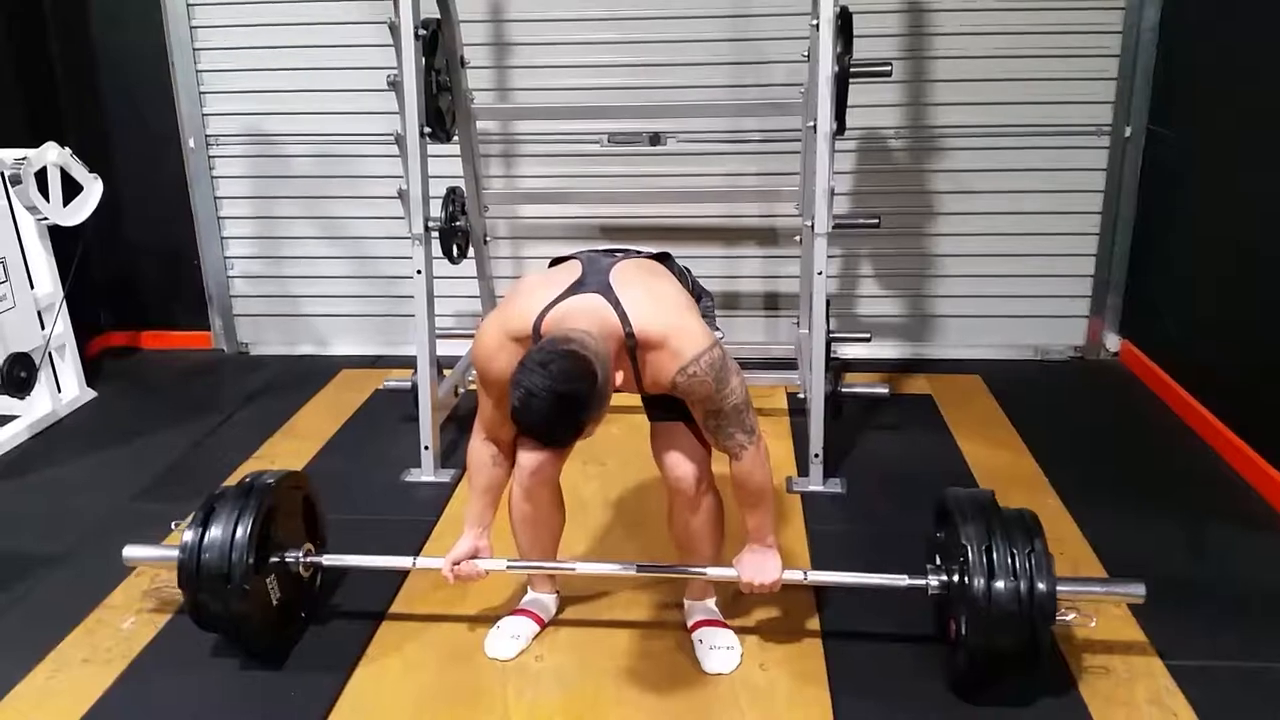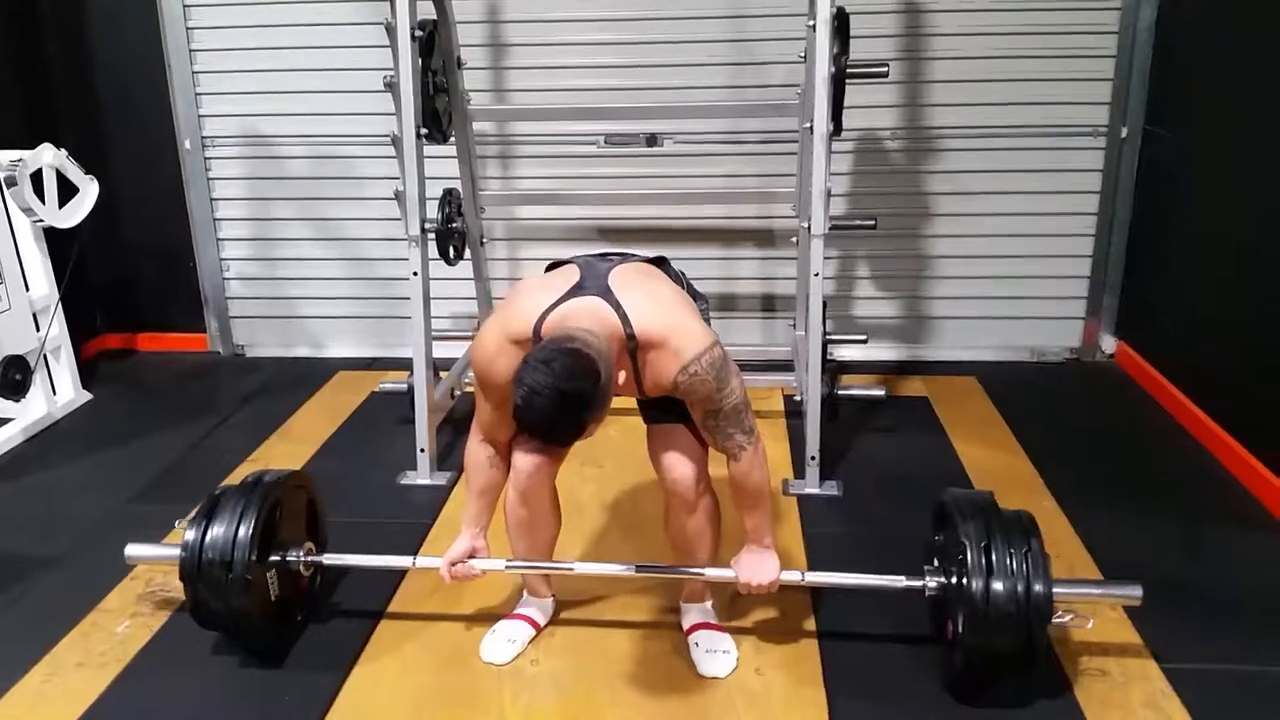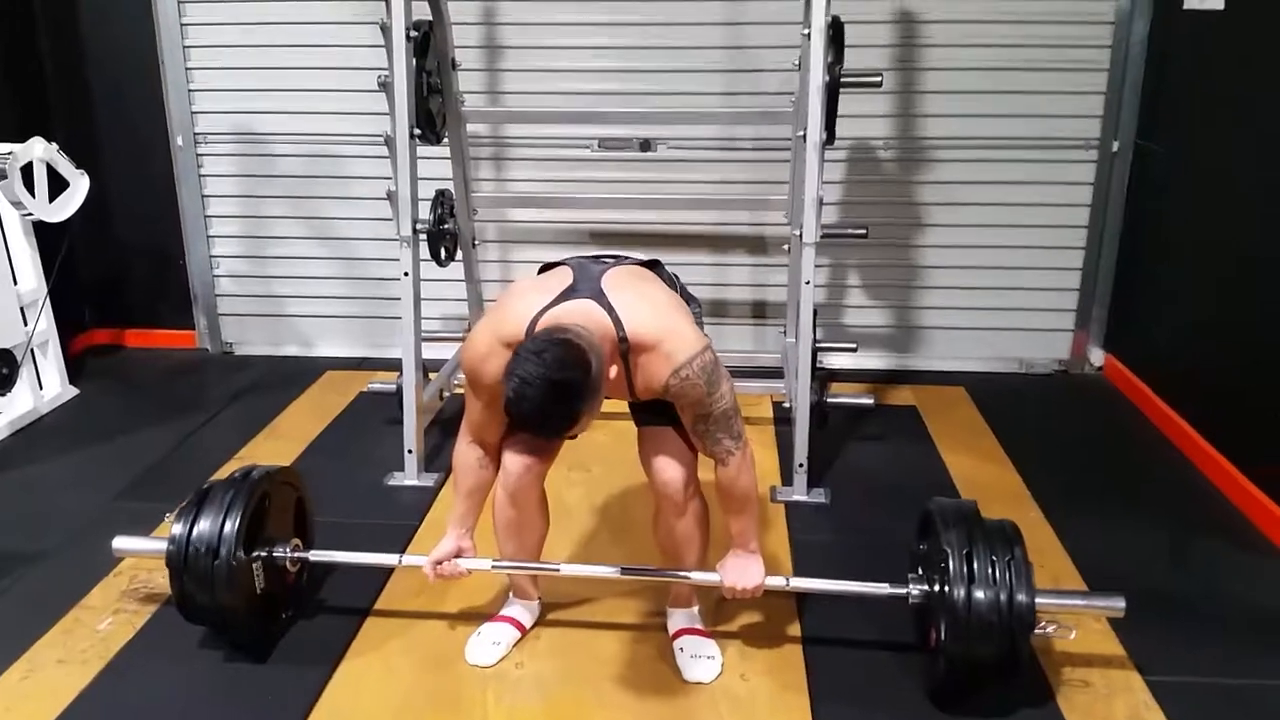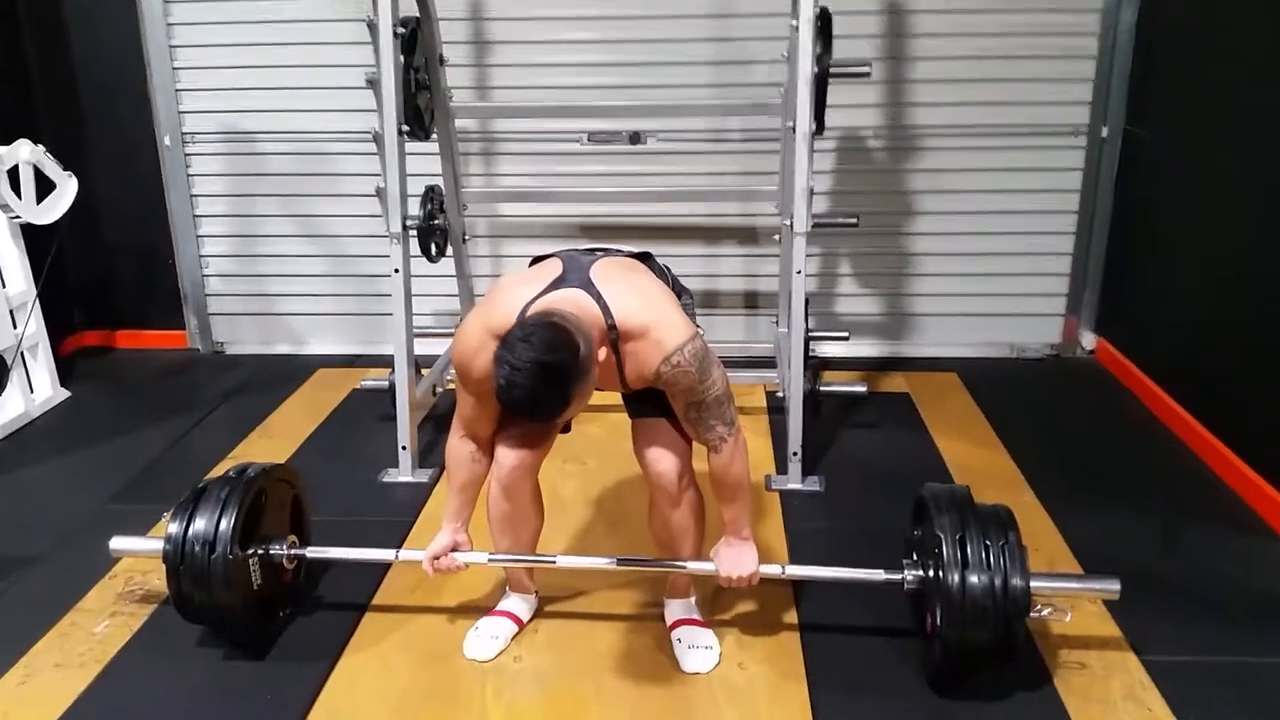
dt=0.2s
person 1, frame 1
left shoulder: (682, 350)
right shoulder: (501, 342)
left elbow: (744, 444)
right elbow: (492, 439)
left wrist: (761, 544)
right wrist: (475, 531)
left hip: (671, 324)
right hip: (565, 318)
left knee: (688, 474)
right knee: (532, 464)
left ankle: (701, 600)
right ankle: (540, 593)
person 1, frame 2
left shoulder: (682, 351)
right shoulder: (502, 345)
left elbow: (743, 444)
right elbow: (489, 440)
left wrist: (759, 544)
right wrist: (472, 531)
left hip: (658, 341)
right hip: (563, 321)
left knee: (685, 476)
right knee: (527, 467)
left ankle: (697, 603)
right ankle: (535, 597)
person 1, frame 3
left shoulder: (674, 354)
right shoulder: (492, 346)
left elbow: (731, 449)
right elbow: (478, 442)
left wrist: (745, 549)
right wrist: (459, 531)
left hip: (651, 343)
left knee: (675, 479)
right knee: (517, 468)
left ankle: (684, 608)
right ankle: (522, 600)
person 1, frame 4
left shoulder: (664, 342)
right shoulder: (482, 339)
left elbow: (723, 436)
right elbow: (471, 437)
left wrist: (737, 537)
right wrist: (454, 525)
left hip: (640, 334)
left knee: (669, 471)
right knee: (511, 462)
left ankle: (681, 600)
right ankle: (519, 593)
